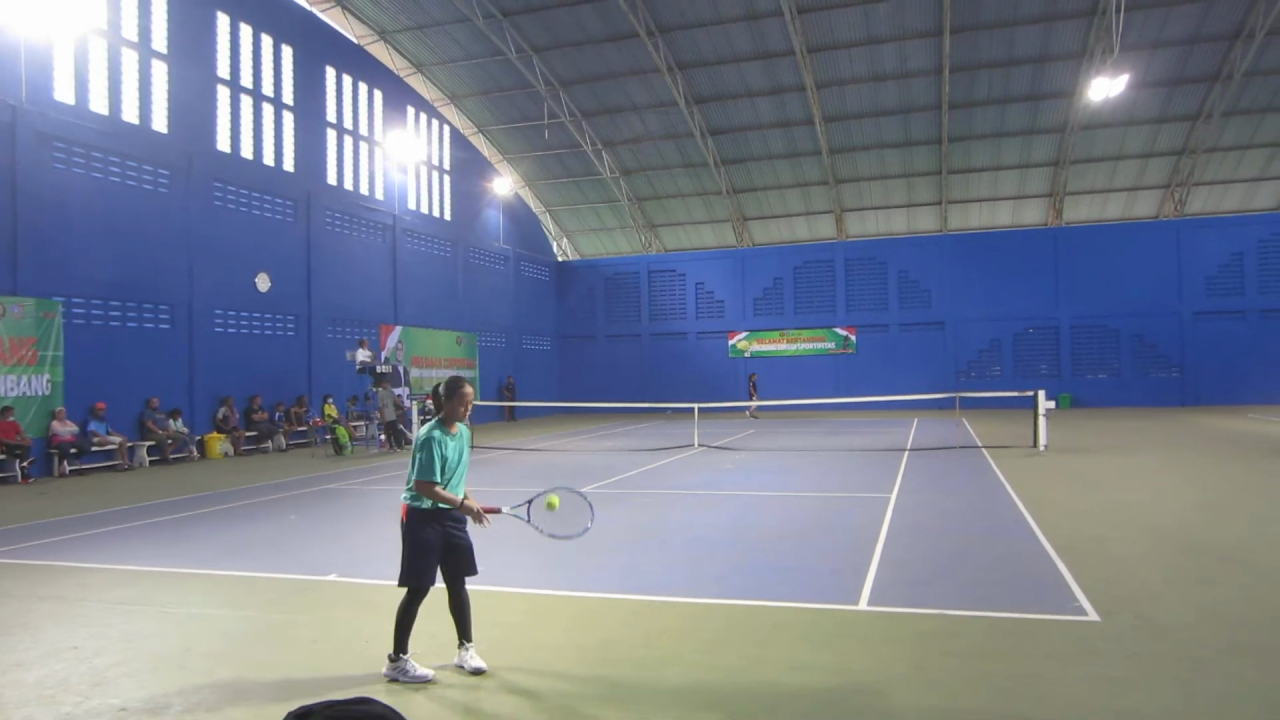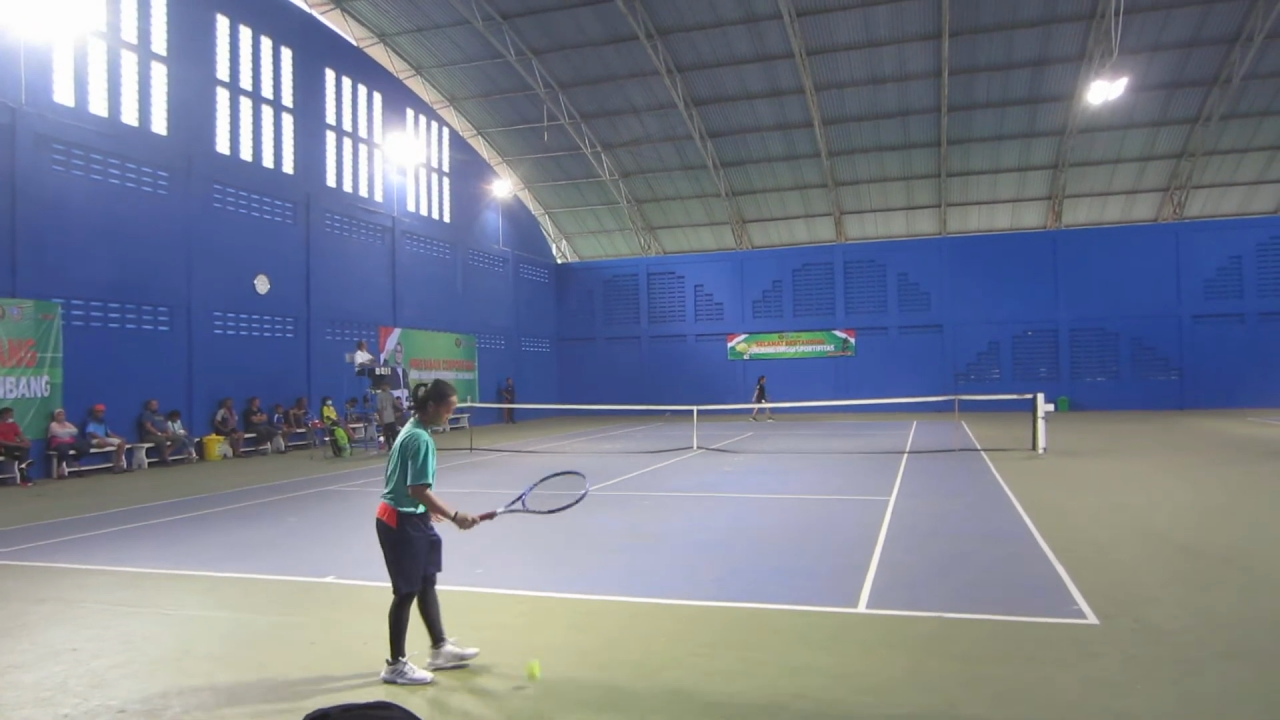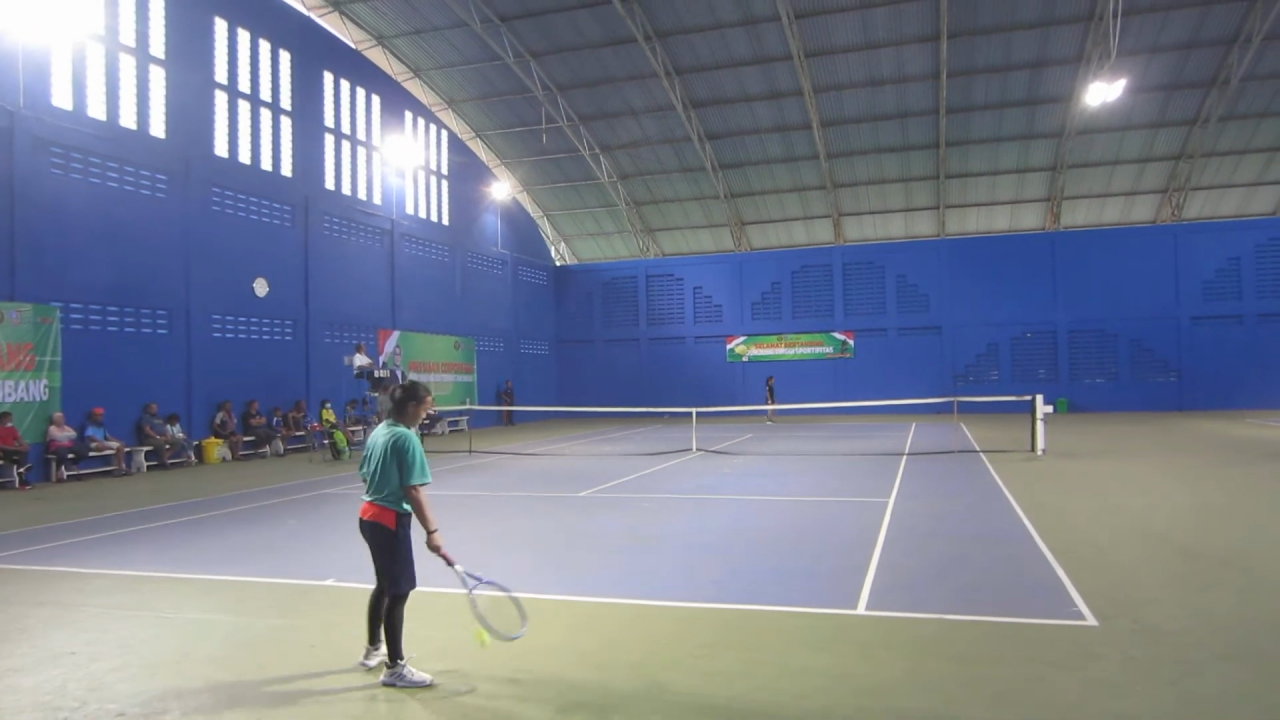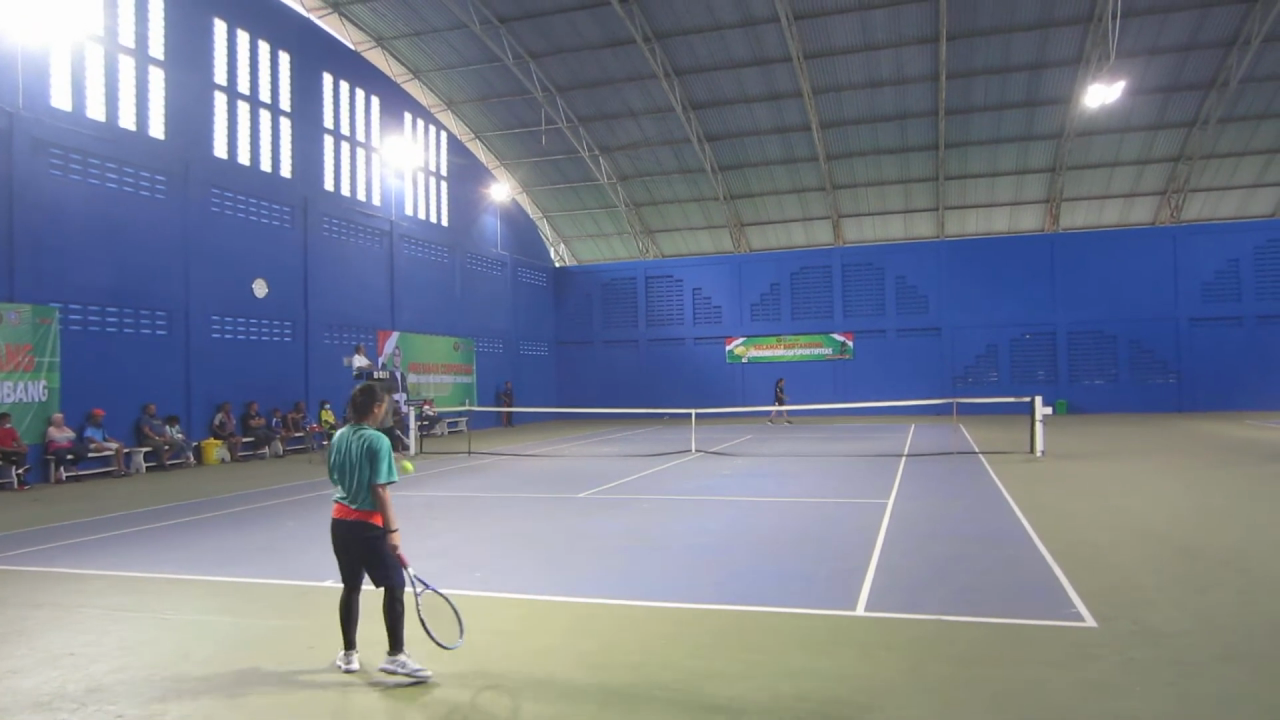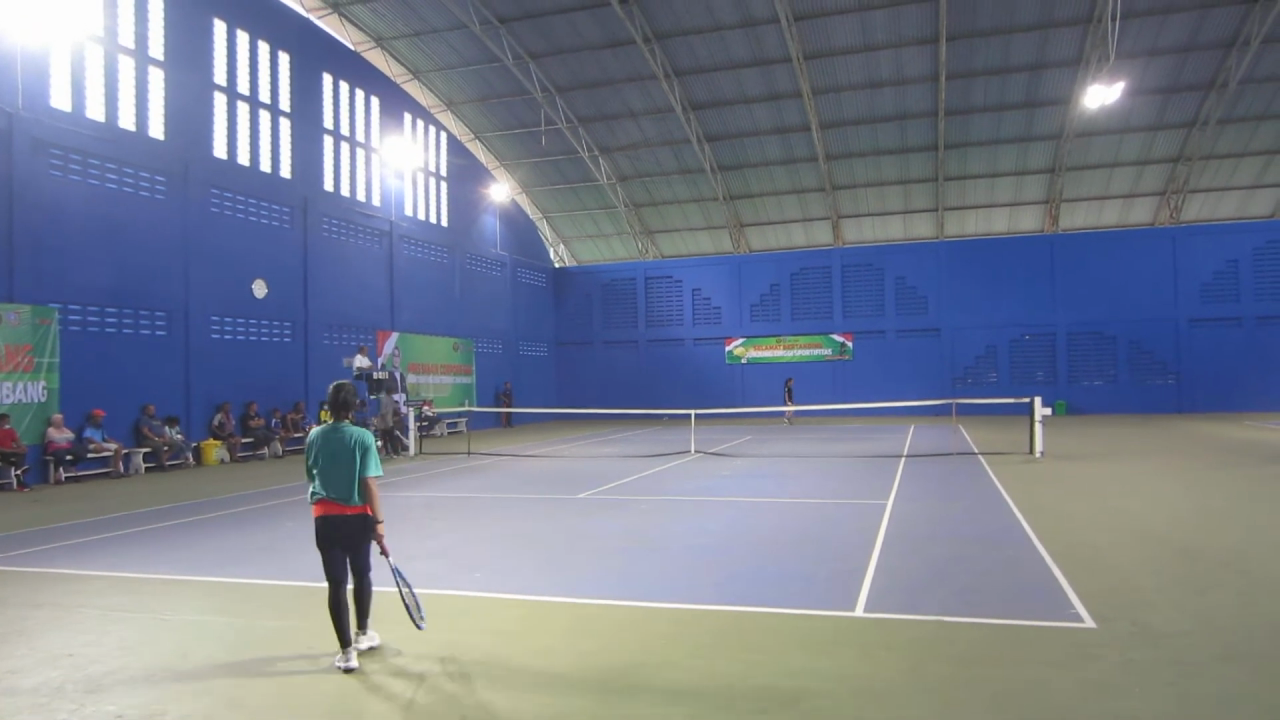
dt=0.3s
person 1, frame 1
left shoulder: (463, 433)
right shoulder: (431, 437)
right elbow: (425, 486)
left wrist: (467, 507)
right wrist: (463, 504)
left hip: (451, 517)
right hip: (422, 519)
left knee: (457, 584)
right knee: (417, 589)
left ankle: (465, 648)
right ankle: (397, 659)
person 1, frame 2
left shoulder: (415, 431)
right shoulder: (419, 439)
right elbow: (418, 491)
left wrist: (432, 510)
right wrist: (454, 516)
left hip: (411, 518)
right hip: (401, 521)
left knee: (426, 583)
right knee: (407, 591)
left ankle: (441, 647)
right ankle: (396, 665)
person 1, frame 3
left shoulder: (379, 431)
right shoulder: (407, 438)
right elbow: (414, 491)
right wrist: (432, 531)
left hip: (370, 515)
right hip: (390, 520)
left knee: (385, 586)
right knee: (398, 592)
left ankle: (374, 649)
right ankle: (395, 667)
person 1, frame 4
left shoulder: (339, 437)
right shoulder: (377, 441)
right elbow: (380, 490)
right wrist: (392, 530)
left hip: (340, 521)
right hip: (368, 522)
left knee: (351, 587)
right knee: (394, 586)
left ankle: (349, 654)
right ankle: (396, 656)
person 1, frame 5
left shoulder: (315, 436)
right shoulder: (363, 437)
left elbow: (311, 476)
right elbow: (369, 483)
right wrist: (378, 521)
left hip: (325, 516)
right hip: (357, 516)
left knee: (336, 583)
right knee: (361, 575)
left ankle: (346, 652)
right ankle: (362, 634)
